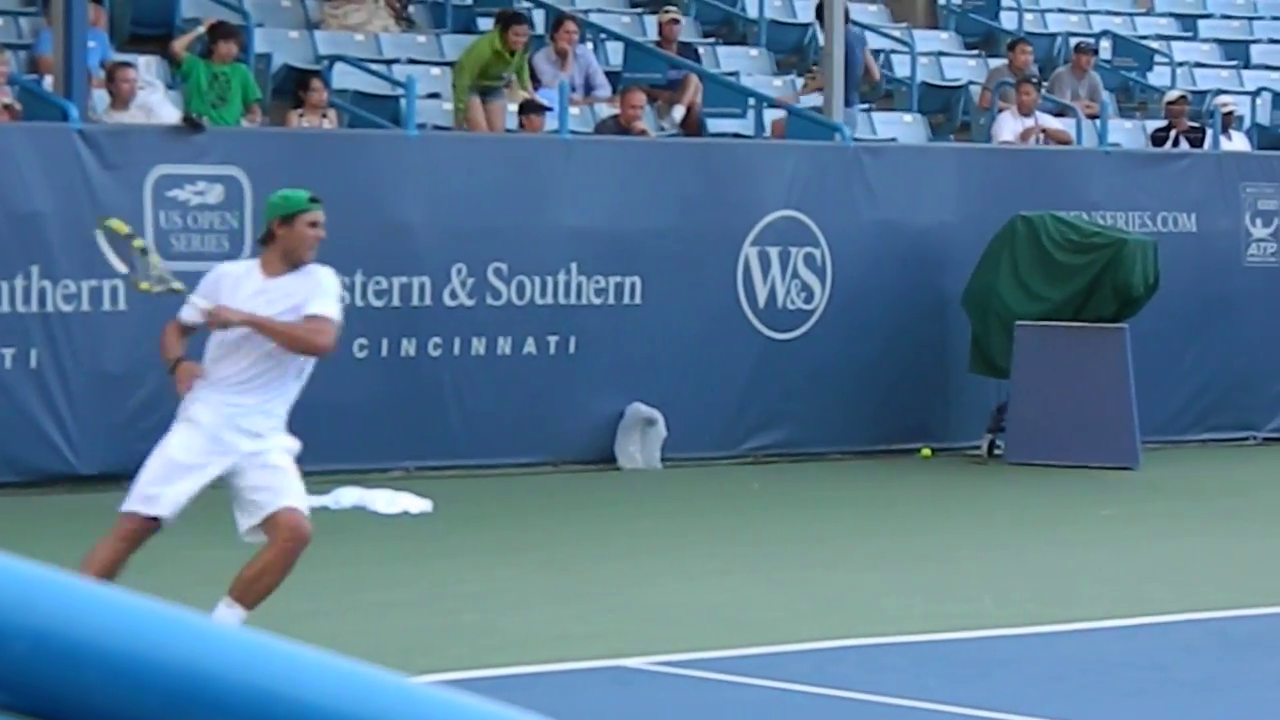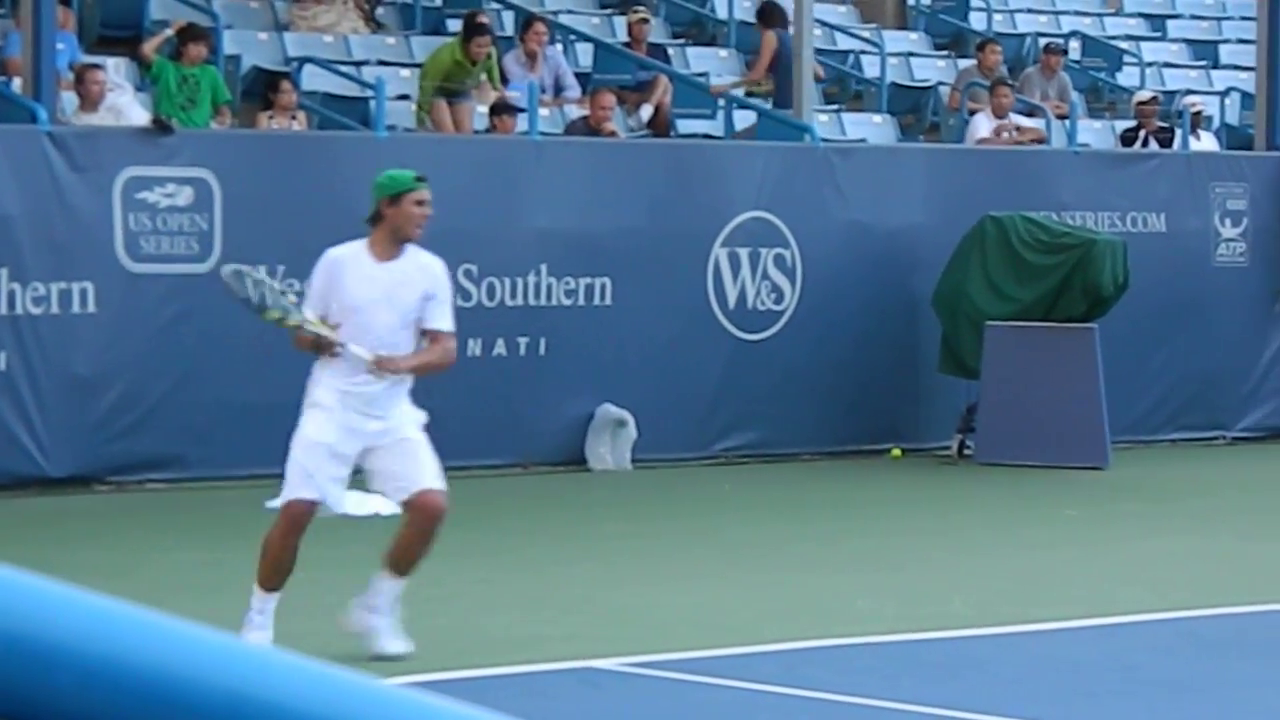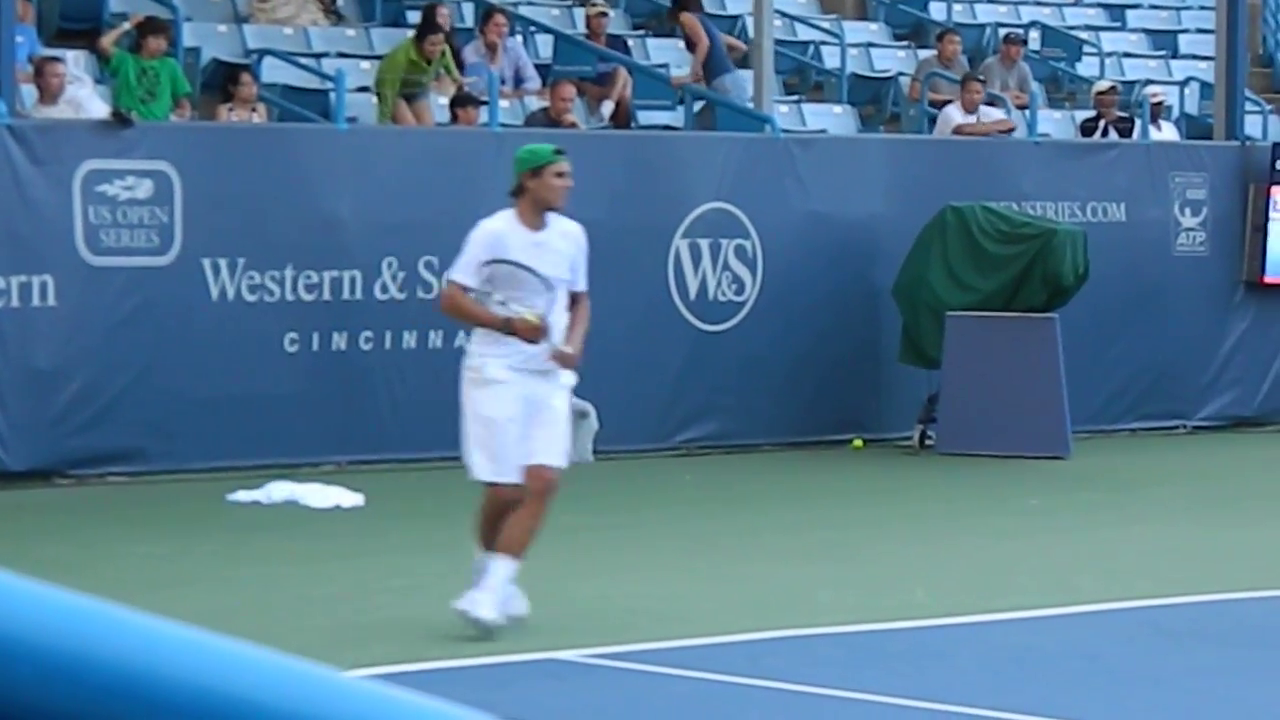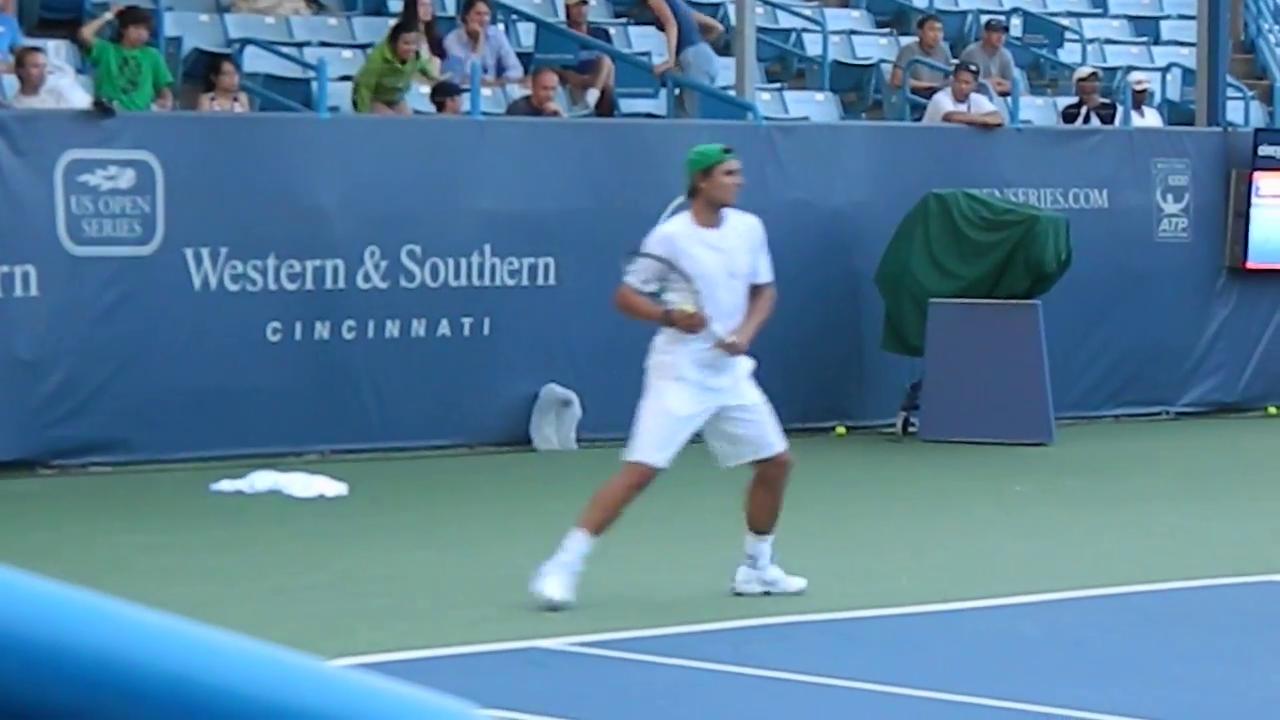
dt=0.3s
person 1, frame 1
left shoulder: (322, 281)
right shoulder: (224, 276)
left elbow: (321, 342)
right elbow: (173, 330)
left wrist: (249, 319)
right wrist: (178, 364)
left hip: (261, 437)
right hip: (201, 423)
left knee: (294, 532)
right knee: (134, 526)
person 1, frame 2
left shoulder: (431, 270)
right shoulder: (337, 260)
left elbow: (445, 352)
right elbow: (306, 333)
left wrist: (406, 363)
right wrist: (319, 344)
left hip: (392, 416)
right hip: (331, 406)
left knee: (431, 506)
right knee: (295, 514)
left ankle: (377, 610)
right ankle: (258, 622)
person 1, frame 3
left shoulder: (573, 236)
right shoulder: (492, 230)
left elbow: (579, 299)
right elbow: (451, 297)
left wrist: (574, 342)
right wrist: (509, 326)
left hip: (545, 377)
right hip: (494, 374)
left knee: (542, 481)
right knee: (502, 488)
left ankle: (491, 592)
right ankle: (493, 578)
person 1, frame 4
left shoulder: (749, 227)
right shoulder: (669, 235)
left elbow: (764, 291)
right elbow: (626, 298)
left wrist: (746, 333)
right wrist: (671, 318)
left hip: (729, 372)
right hip: (677, 374)
left knee: (777, 463)
right knee: (639, 471)
left ankle: (756, 567)
right ankle: (562, 567)
